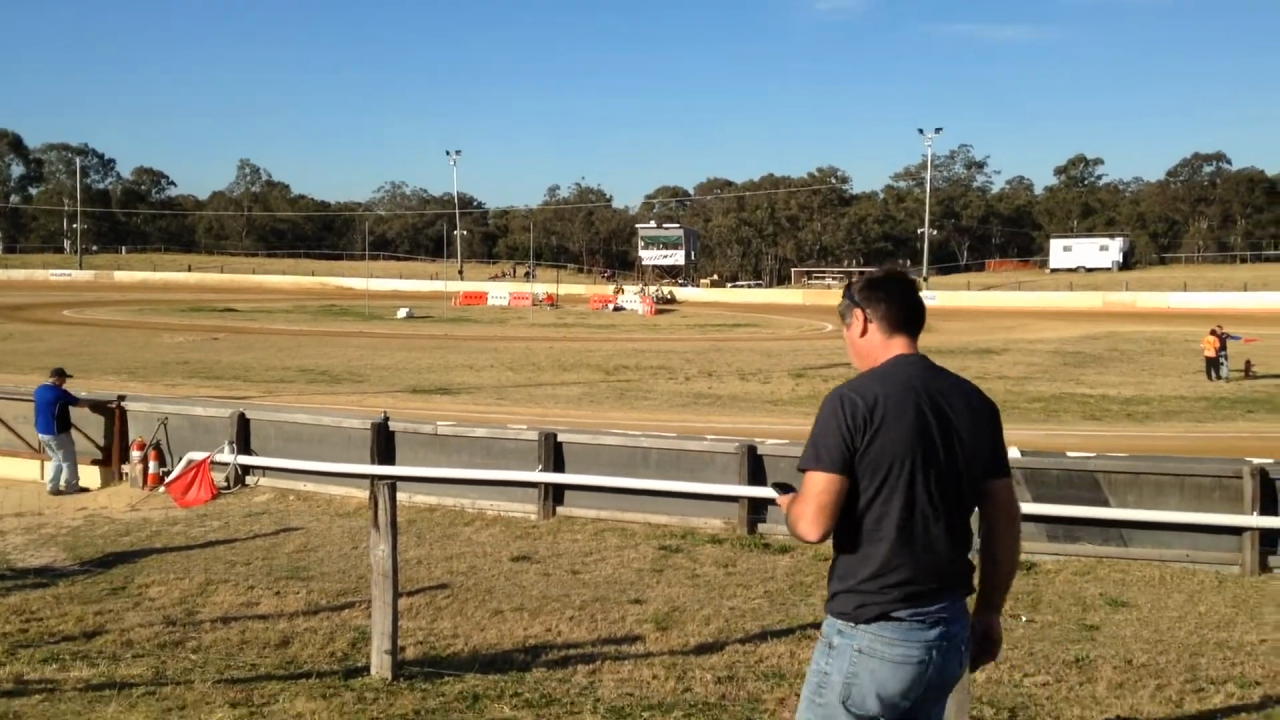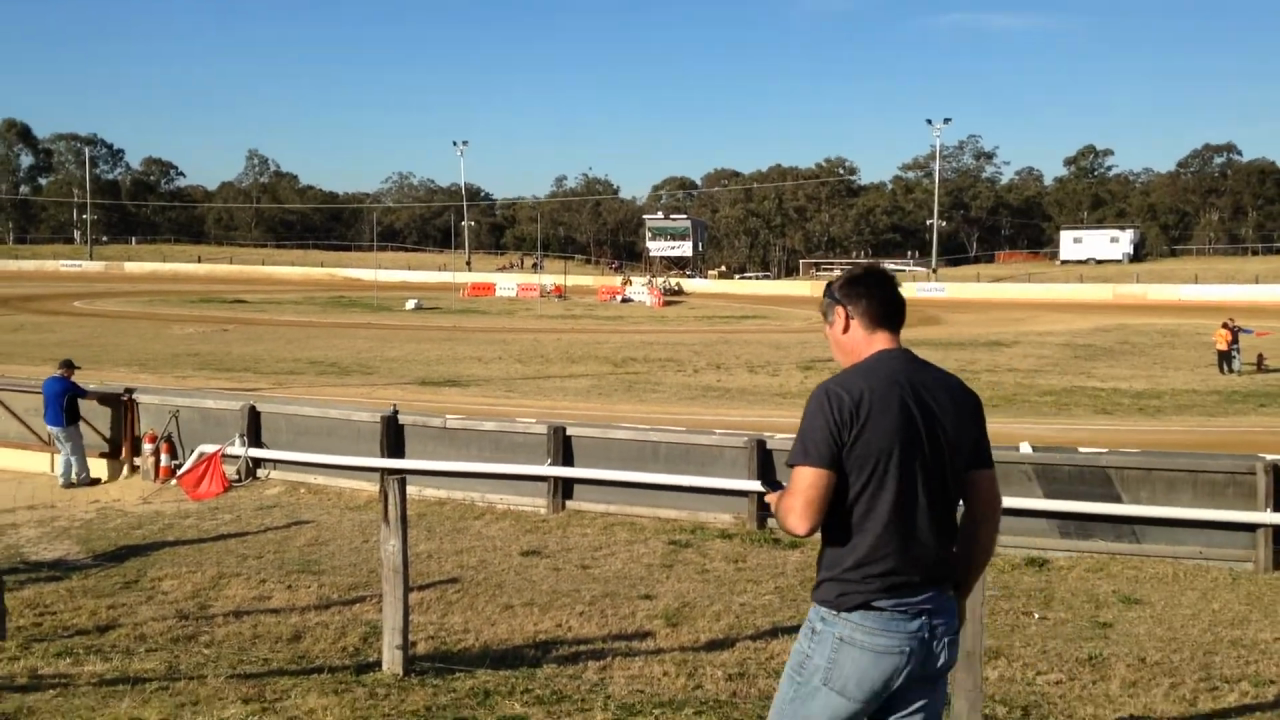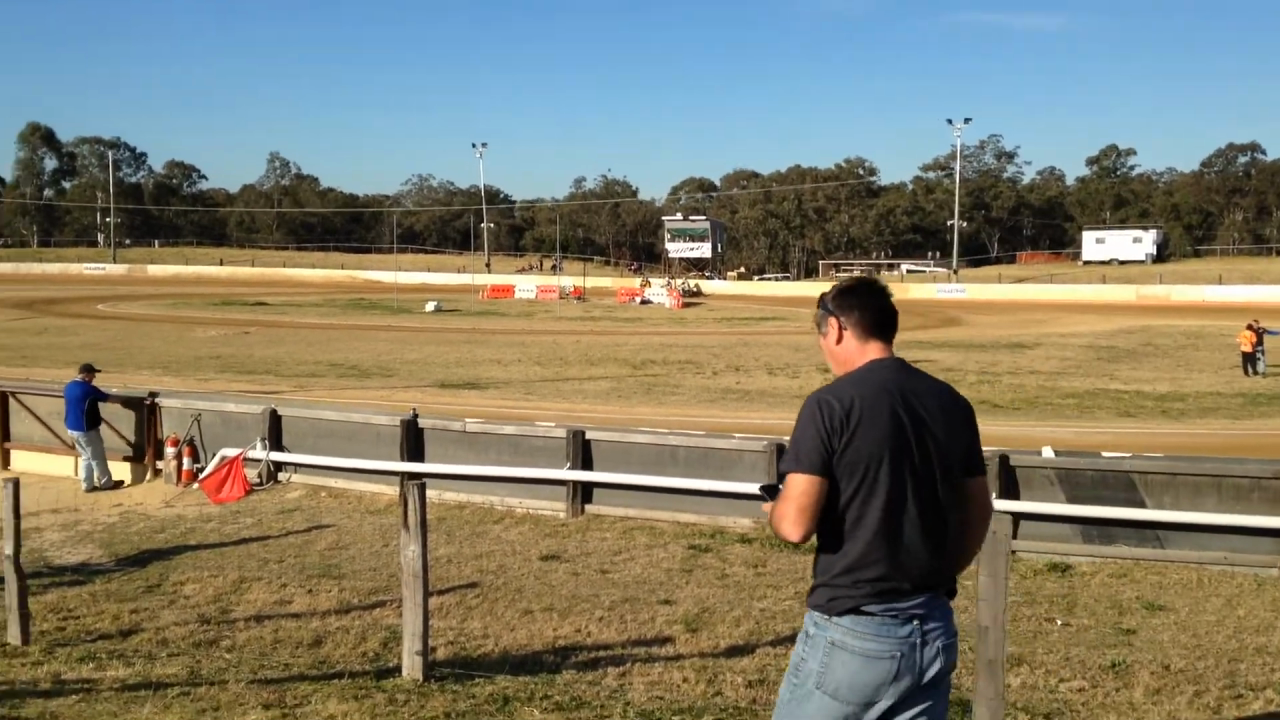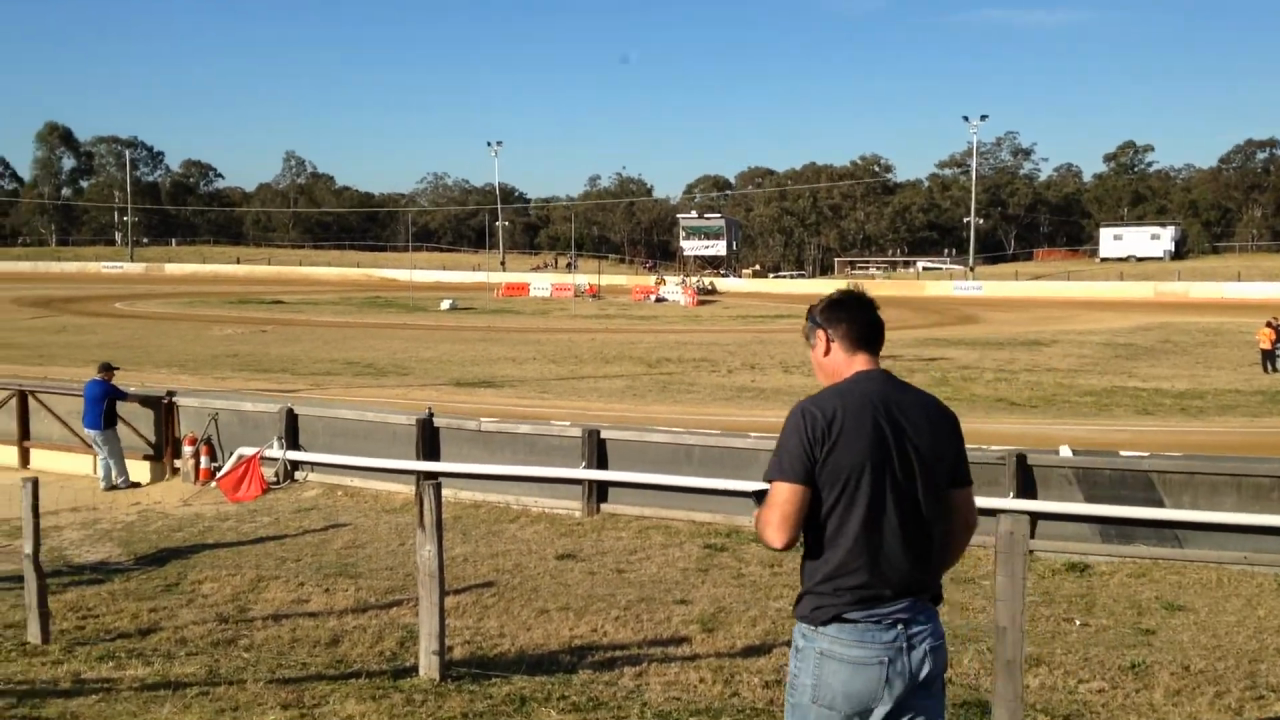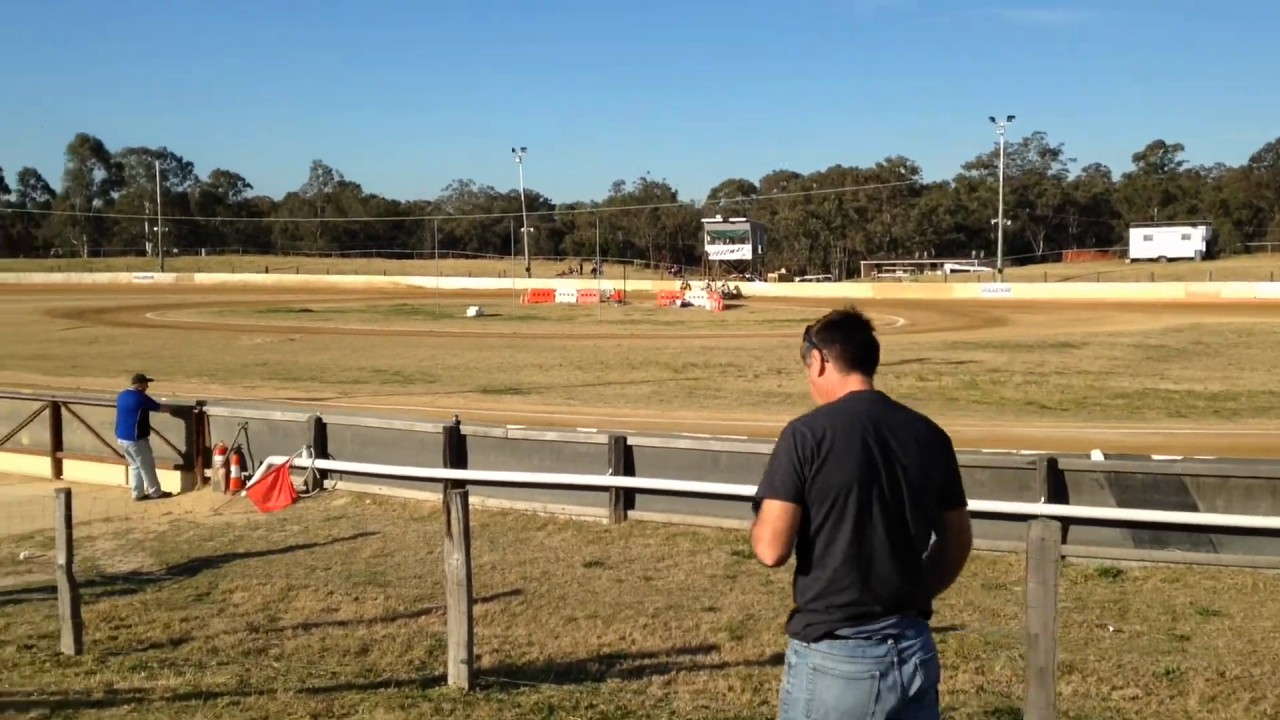
dt=0.1s
person 1, frame 1
left shoulder: (854, 400)
right shoulder: (975, 403)
left elbow: (813, 523)
right elbow: (1004, 519)
left wrist: (791, 504)
right wrist: (988, 613)
left hip: (870, 632)
right hip: (948, 629)
person 1, frame 2
left shoulder: (839, 395)
right shoulder: (959, 396)
left elbow: (802, 517)
right elbow: (985, 508)
left wrist: (779, 501)
left hip: (856, 623)
right hip: (936, 621)
person 1, frame 3
left shoulder: (831, 404)
right shoulder: (951, 404)
left elbow: (796, 525)
right elbow: (977, 514)
left wrist: (774, 508)
left hip: (850, 627)
right hip: (931, 627)
person 1, frame 4
left shoulder: (815, 415)
right shoulder: (937, 415)
left elbow: (780, 532)
right elbow: (961, 523)
left wrist: (764, 512)
left hip: (838, 635)
right hip: (918, 633)
person 1, frame 5
left shoulder: (806, 434)
right shoulder: (929, 436)
left elbow: (772, 548)
right elbow: (956, 542)
left wrist: (759, 527)
left hip: (830, 650)
right hip: (910, 646)
